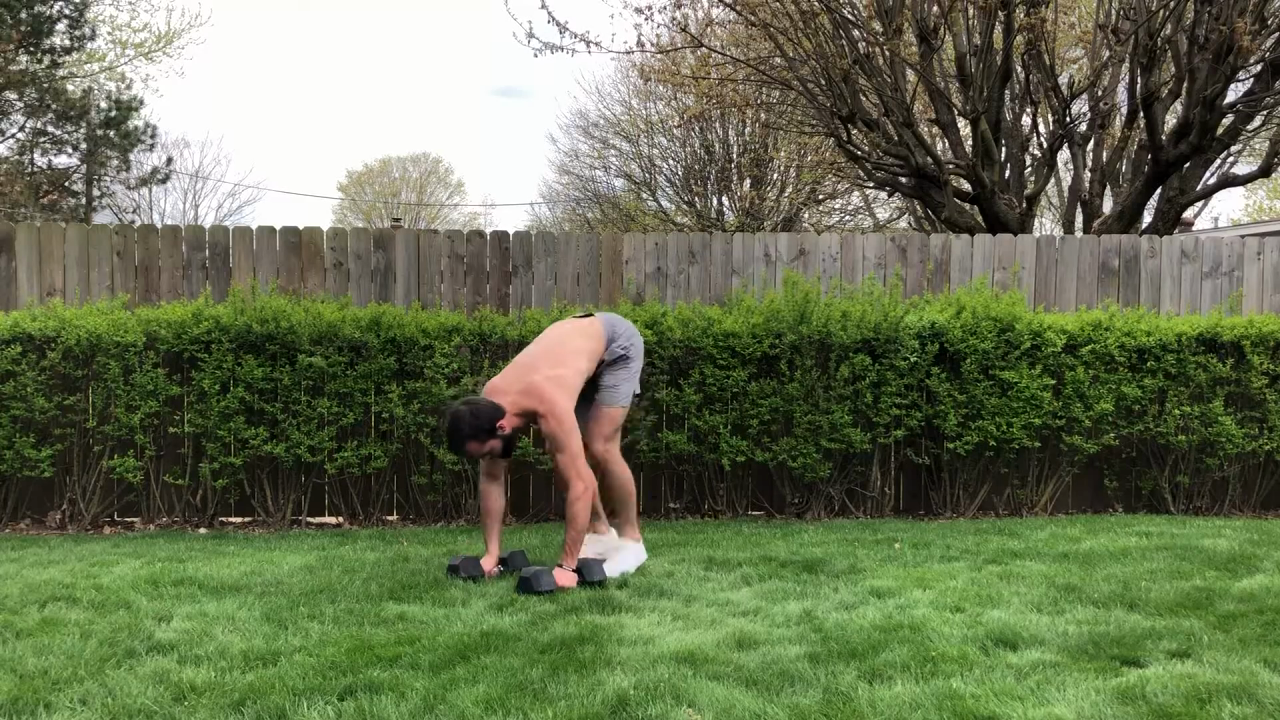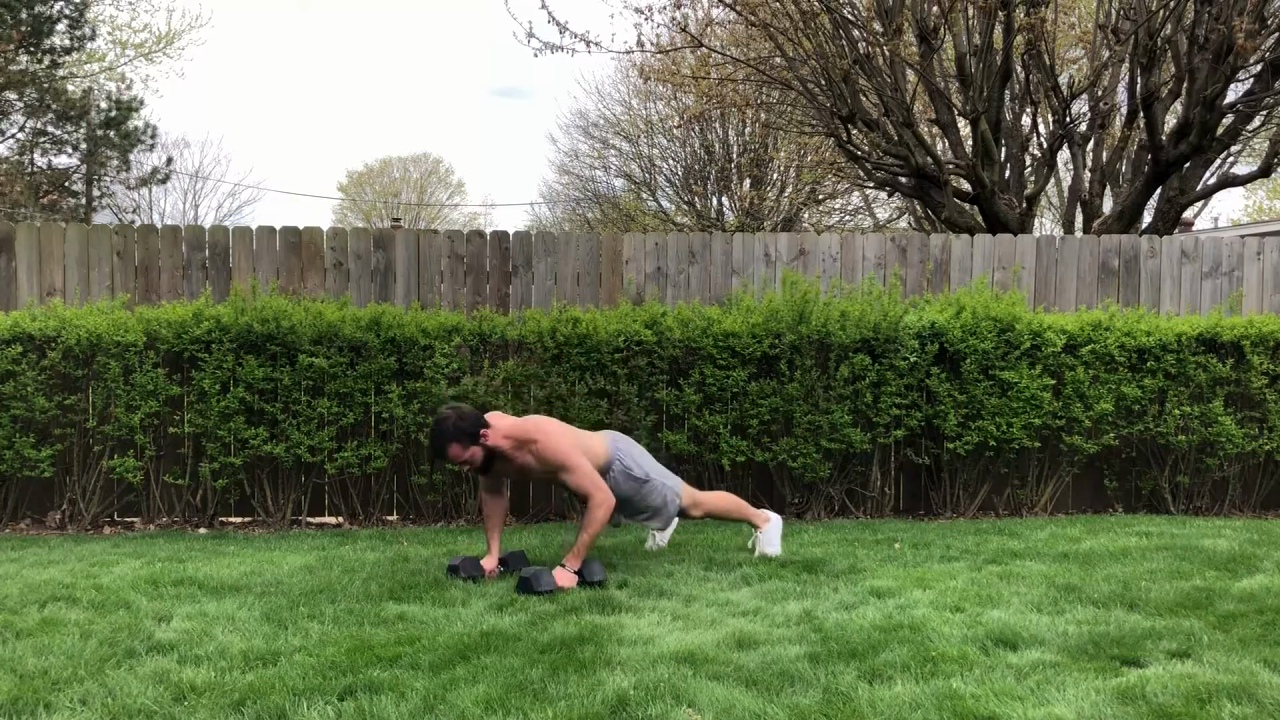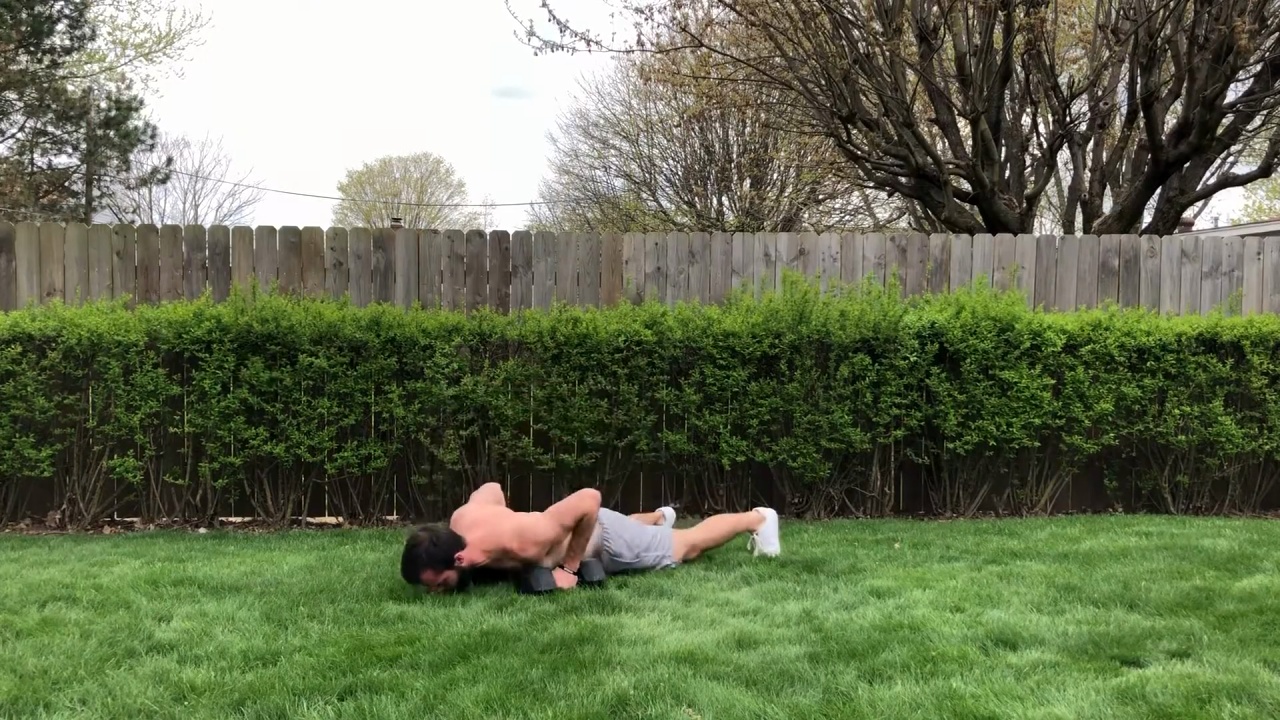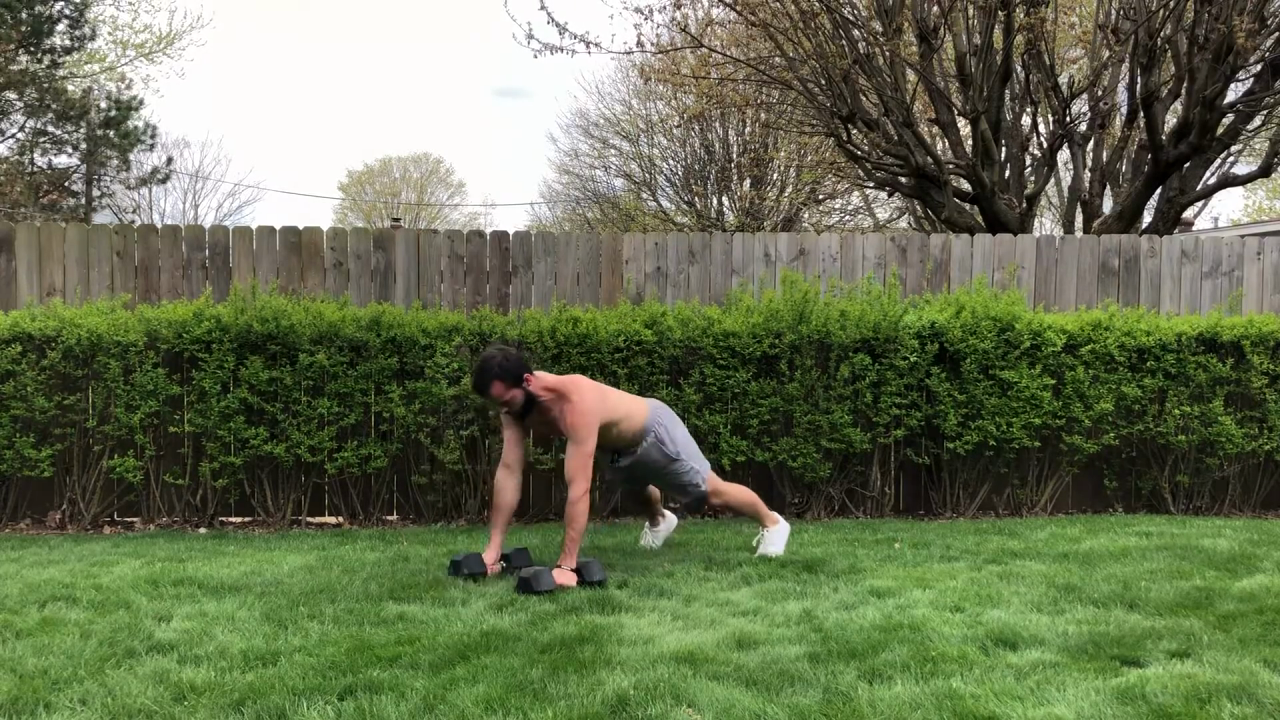
dt=0.7s
person 1, frame 1
left shoulder: (547, 410)
right shoulder: (487, 406)
left elbow: (580, 485)
right elbow: (491, 480)
left wrist: (566, 566)
right wrist: (491, 552)
left hip: (618, 341)
left knee: (601, 448)
right knee: (562, 453)
left ankle: (631, 539)
right ankle: (600, 532)
person 1, frame 2
left shoulder: (544, 442)
right shoulder: (483, 438)
left elbow: (602, 499)
right elbow: (493, 493)
left wrist: (570, 566)
right wrist: (492, 552)
left hip: (617, 462)
right hip: (590, 465)
left knee: (693, 504)
left ankle: (763, 519)
right ankle: (663, 521)
person 1, frame 3
left shoulder: (516, 544)
right shoulder: (463, 523)
left elbow: (590, 500)
right elbow: (493, 488)
left wrist: (569, 566)
left hip: (603, 542)
right hip: (572, 521)
left knee: (689, 546)
left ankle: (757, 518)
right ankle: (659, 517)
person 1, frame 4
left shoulder: (576, 401)
right shoulder: (518, 401)
left elbow: (579, 489)
right elbow: (508, 472)
left wrist: (566, 565)
right wrist: (494, 547)
left hip: (655, 431)
right hip: (619, 446)
left knee: (714, 493)
right knee: (640, 488)
left ankle: (772, 523)
right ankle: (659, 521)
